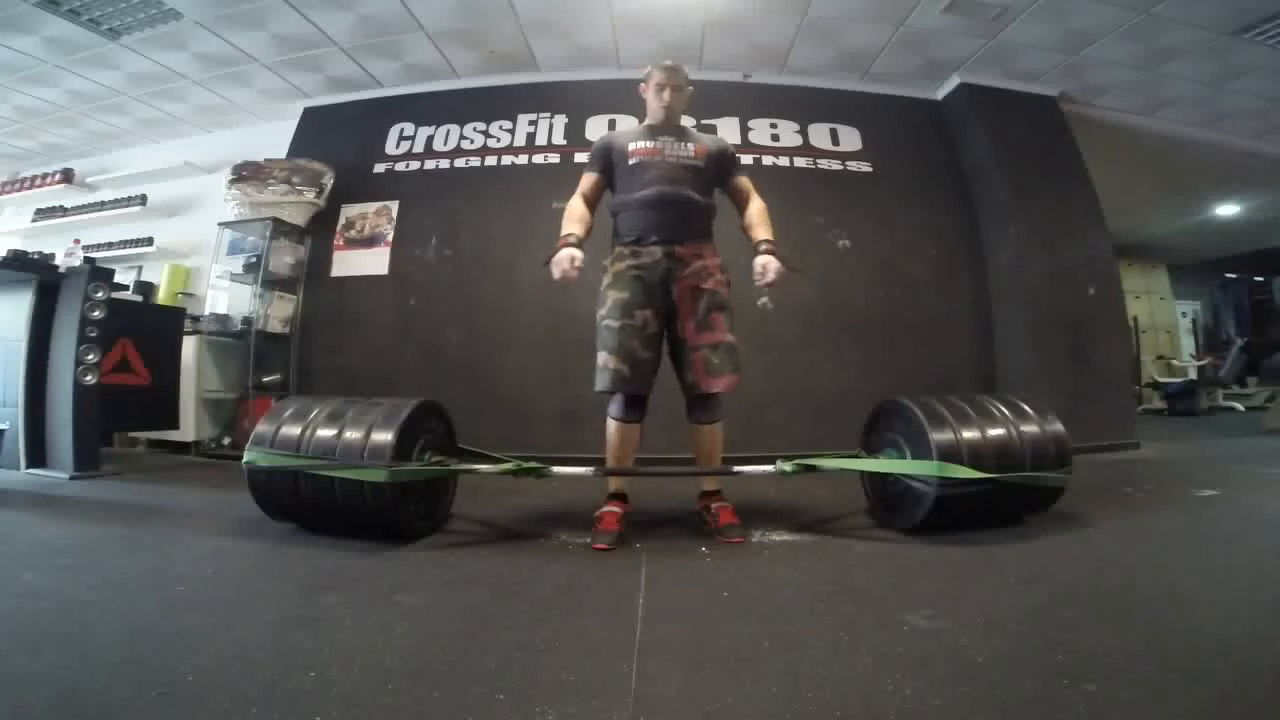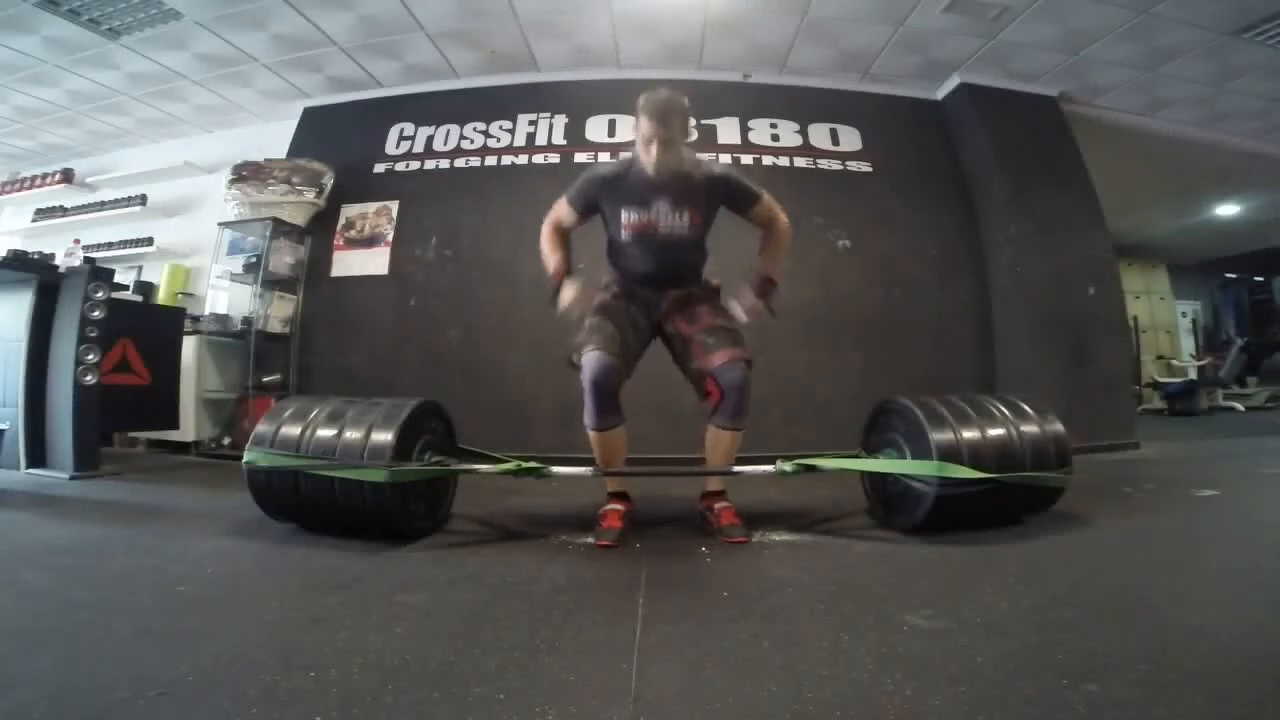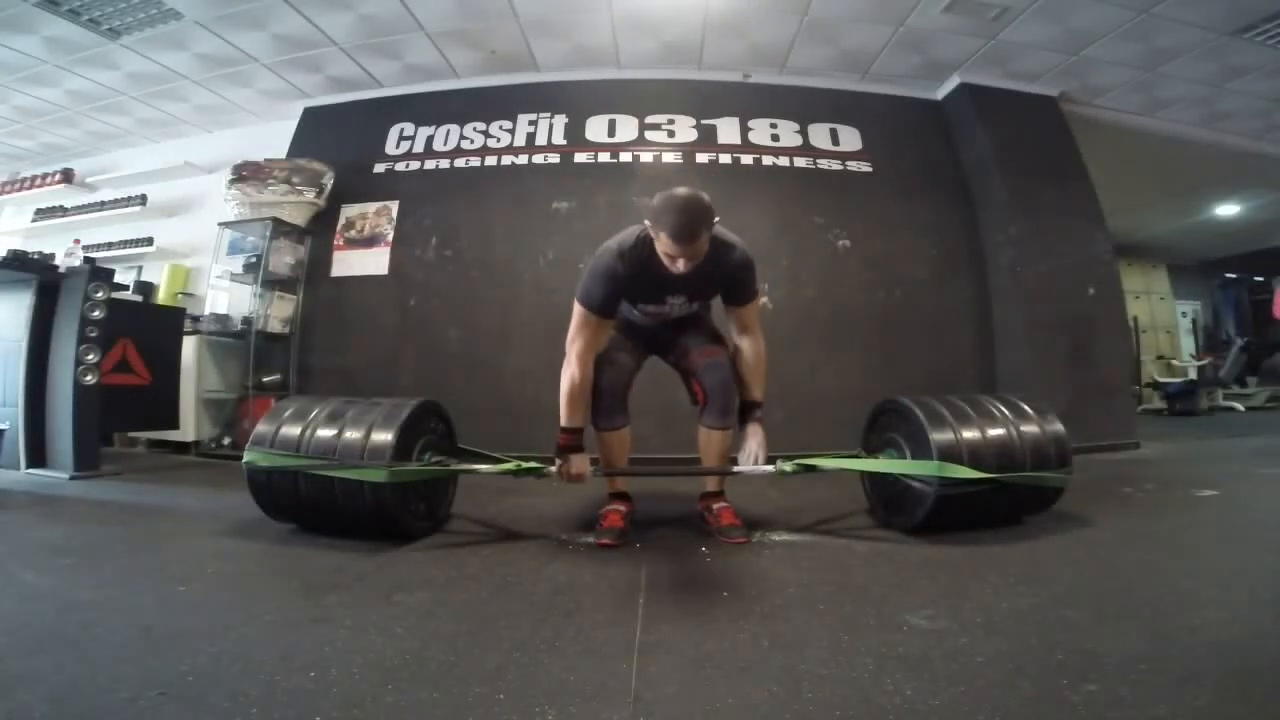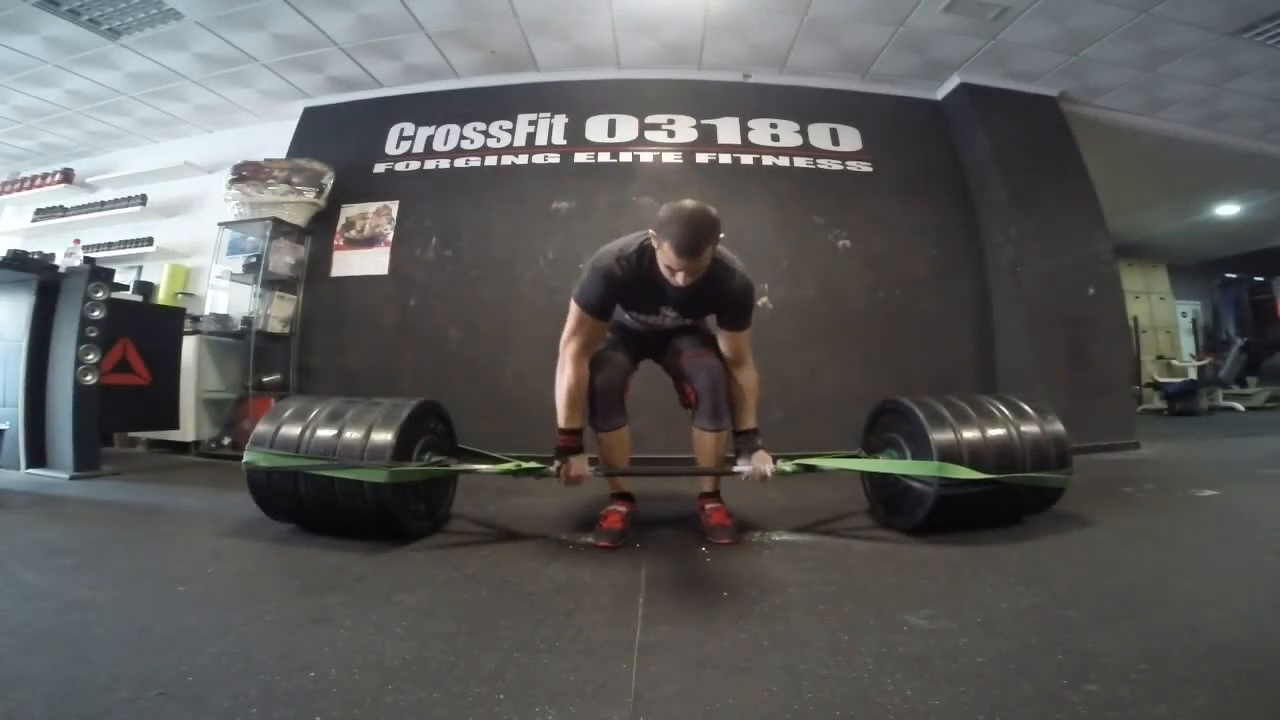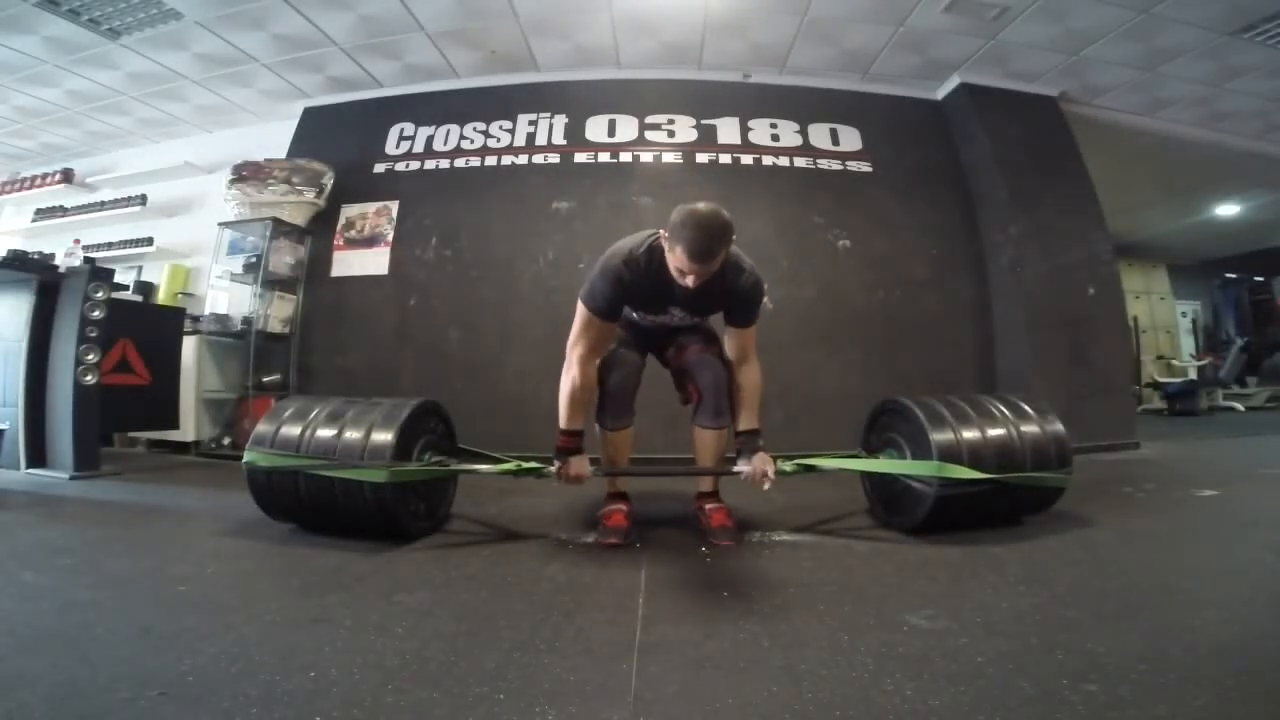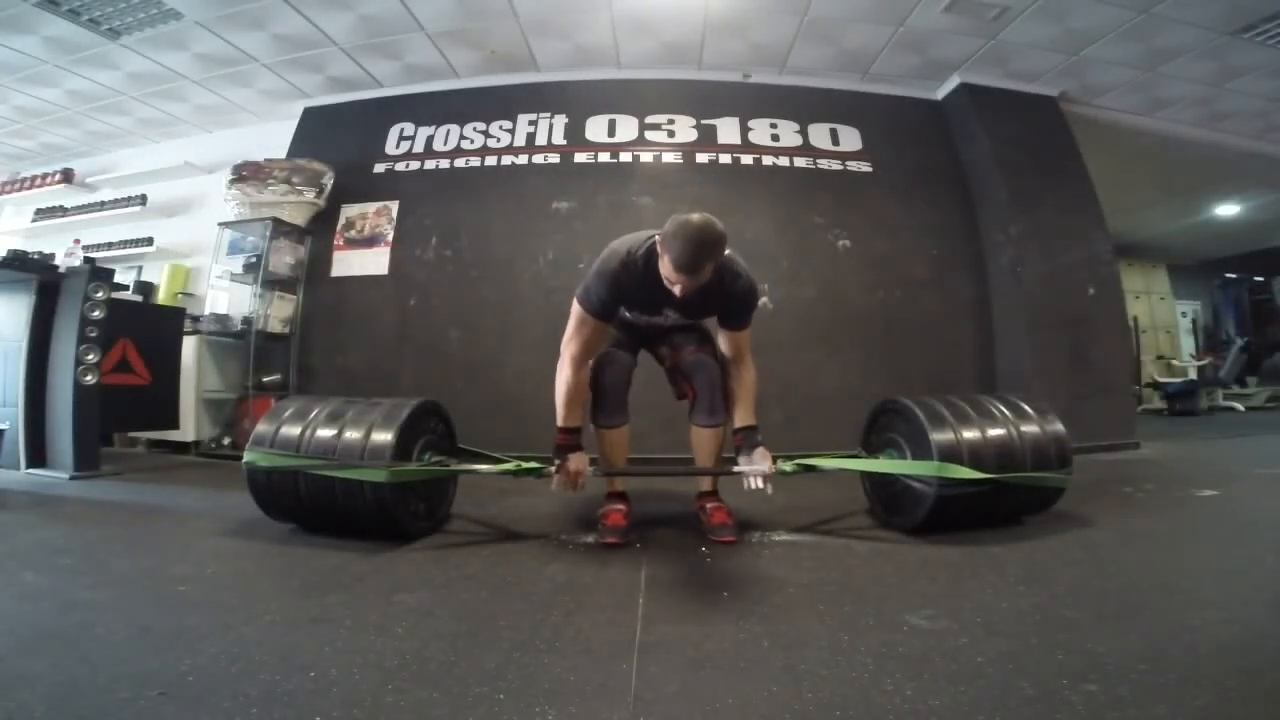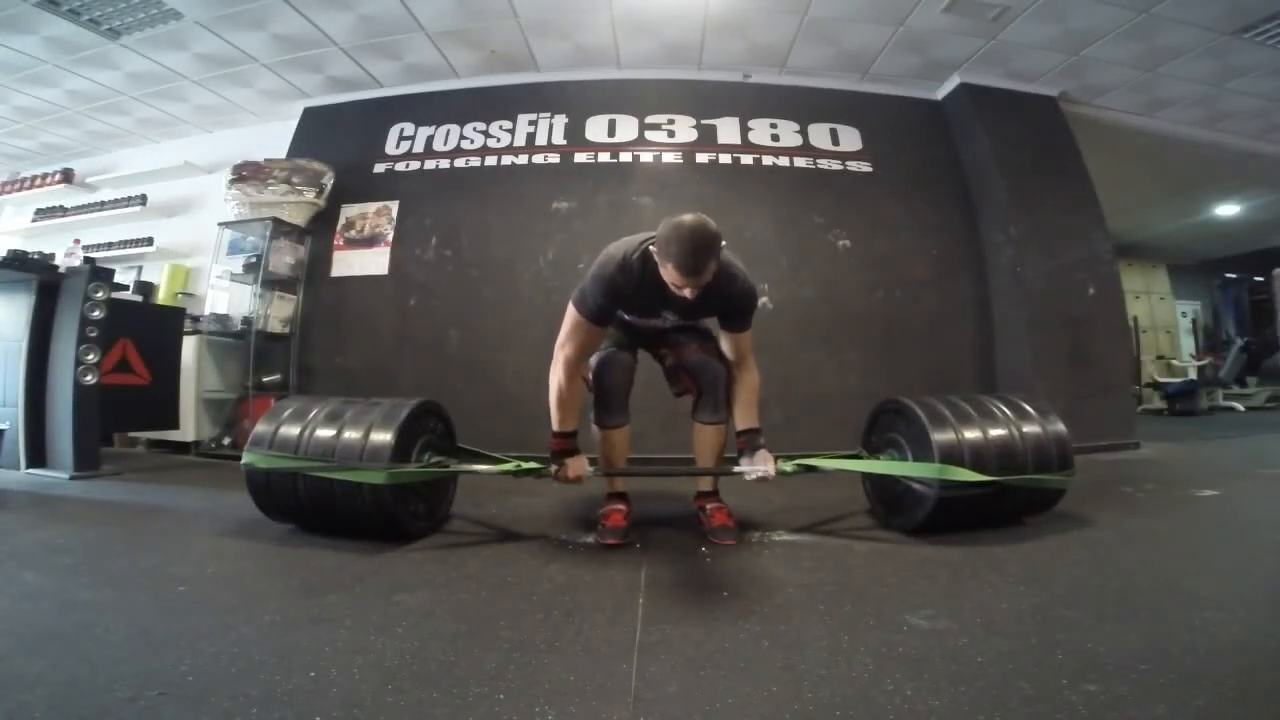
dt=0.7s
person 1, frame 1
left shoulder: (713, 146)
right shoulder: (614, 144)
left elbow: (751, 201)
right elbow: (582, 200)
left wrist: (764, 247)
right wrist: (569, 243)
left hip: (698, 264)
right hip: (632, 264)
left knee: (706, 385)
right knee: (627, 386)
left ankle: (711, 496)
right ankle: (615, 499)
person 1, frame 2
left shoulder: (714, 179)
right shoulder: (605, 179)
left elbow: (777, 224)
right elbow: (553, 225)
left wrist: (764, 285)
right wrist: (562, 281)
left hip: (689, 295)
right hip: (626, 293)
left knee: (734, 378)
right knee: (597, 375)
left ankle: (715, 496)
right ankle: (615, 497)
person 1, frame 3
left shoulder: (734, 259)
right shoulder: (615, 259)
left elbow: (748, 334)
right elbow: (579, 352)
left wrist: (752, 415)
right wrist: (571, 444)
left hip: (689, 326)
right hip: (627, 326)
left knee: (720, 380)
right knee: (605, 382)
left ankle: (714, 497)
right ankle: (618, 498)
person 1, frame 4
left shoulder: (733, 282)
right shoulder: (612, 265)
left elbow: (738, 363)
right elbow: (574, 353)
left wrist: (749, 443)
right wrist: (569, 445)
left hip: (684, 333)
right hip: (623, 331)
left knee: (712, 382)
right knee: (601, 384)
left ankle: (710, 498)
right ankle: (619, 498)
person 1, frame 5
left shoulder: (743, 280)
right shoulder: (622, 264)
left elbow: (743, 362)
right elbow: (580, 356)
left wrist: (750, 444)
right wrist: (570, 446)
left hip: (687, 329)
right hip: (626, 327)
left knee: (715, 380)
right knee: (615, 380)
left ankle: (708, 497)
right ankle: (616, 497)
person 1, frame 6
left shoulder: (737, 284)
right shoulder: (618, 264)
left elbow: (738, 361)
right elbow: (574, 357)
left wrist: (748, 439)
right wrist: (568, 445)
left hip: (681, 328)
right hip: (620, 324)
left knee: (709, 378)
right knee: (609, 376)
left ankle: (708, 496)
right ankle: (615, 497)
person 1, frame 7
left shoulder: (735, 285)
right shoulder: (615, 269)
left elbow: (741, 364)
right elbow: (566, 359)
left wrist: (751, 442)
right wrist: (565, 448)
left hip: (680, 329)
right hip: (619, 326)
left knee: (714, 376)
right knee: (610, 378)
left ankle: (708, 496)
right ankle: (616, 498)
